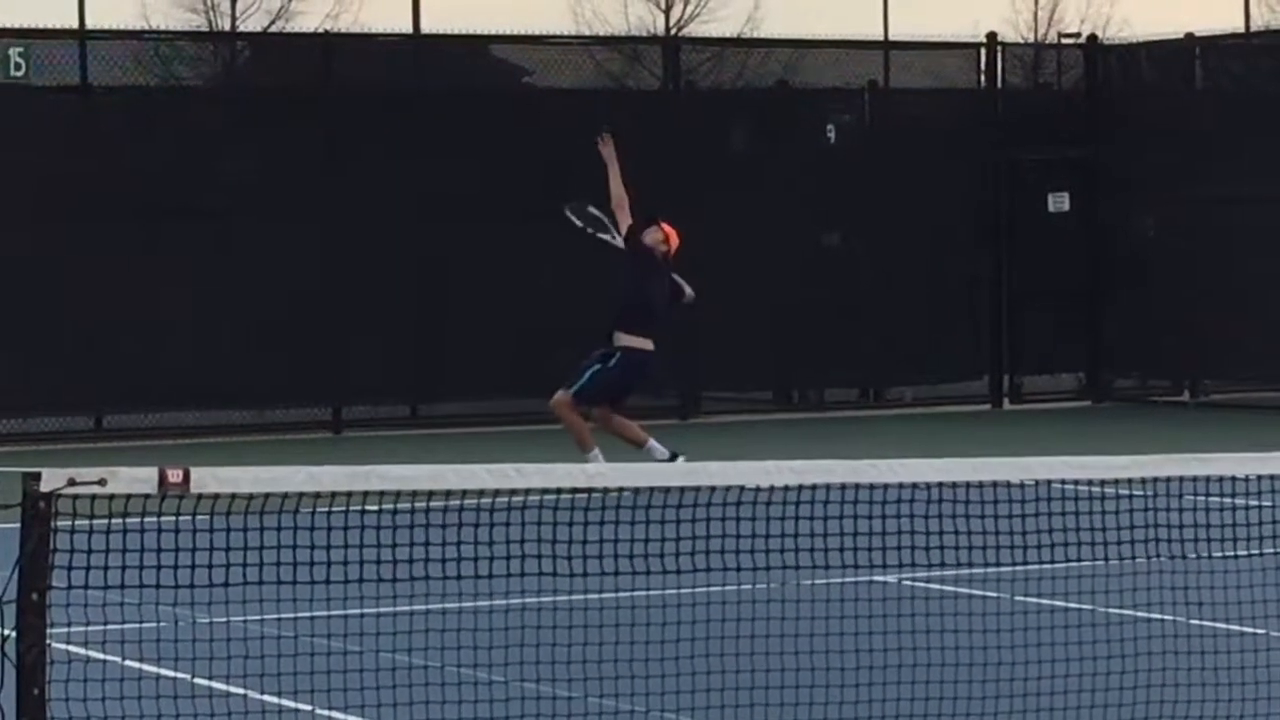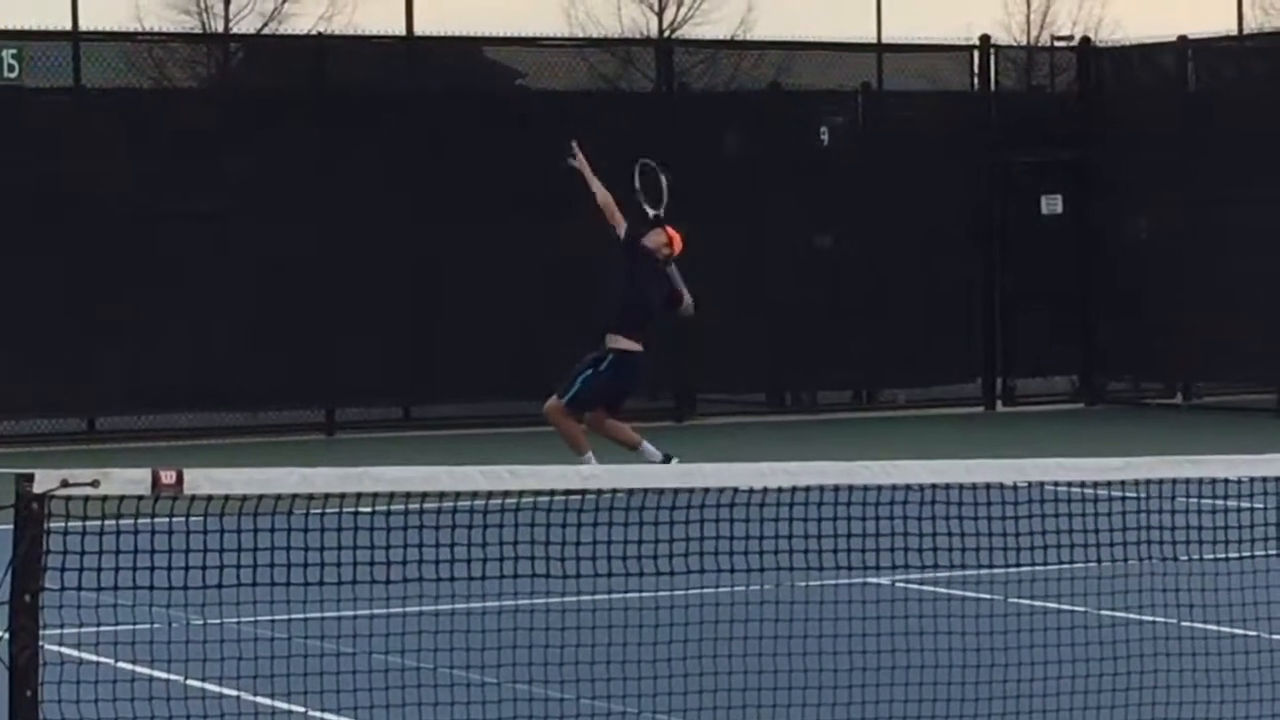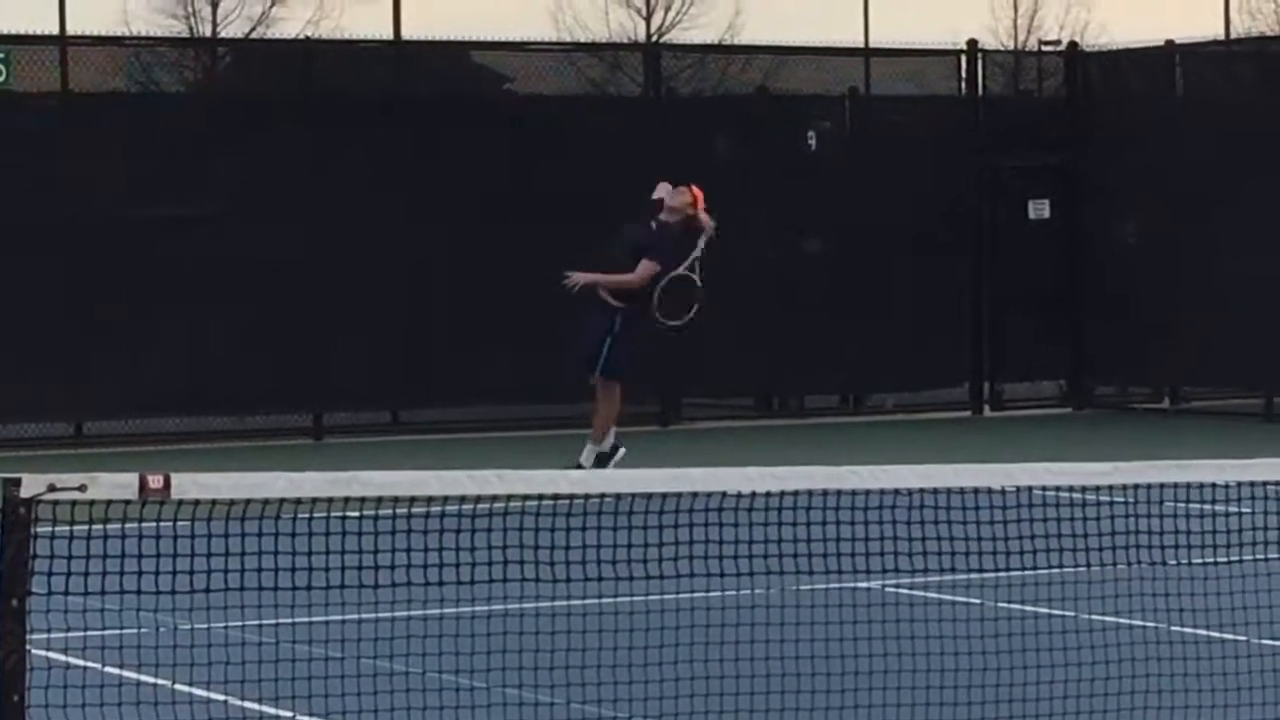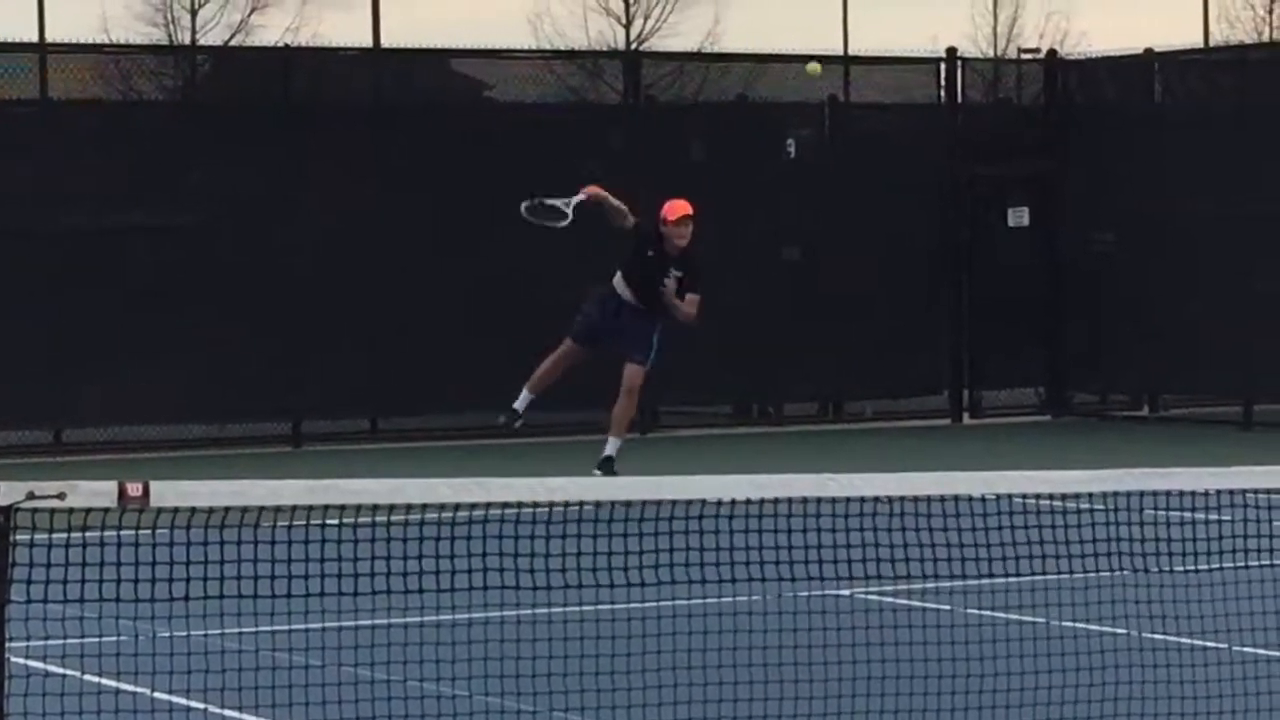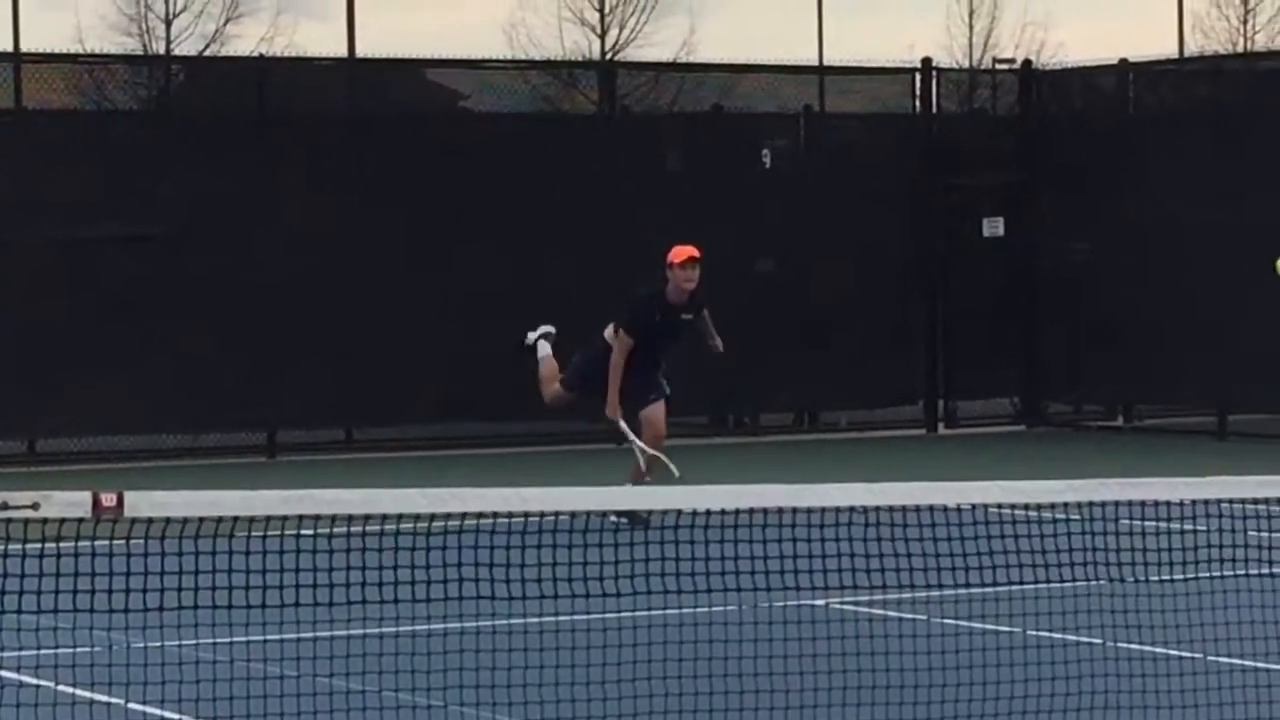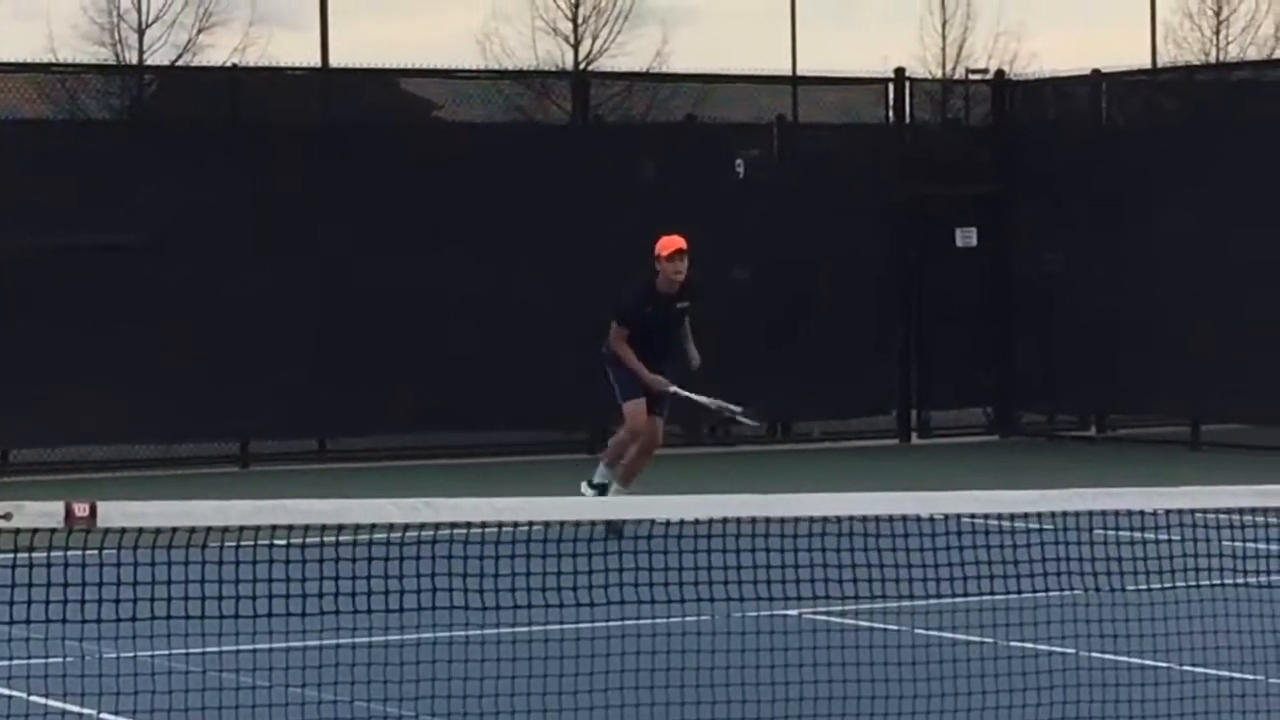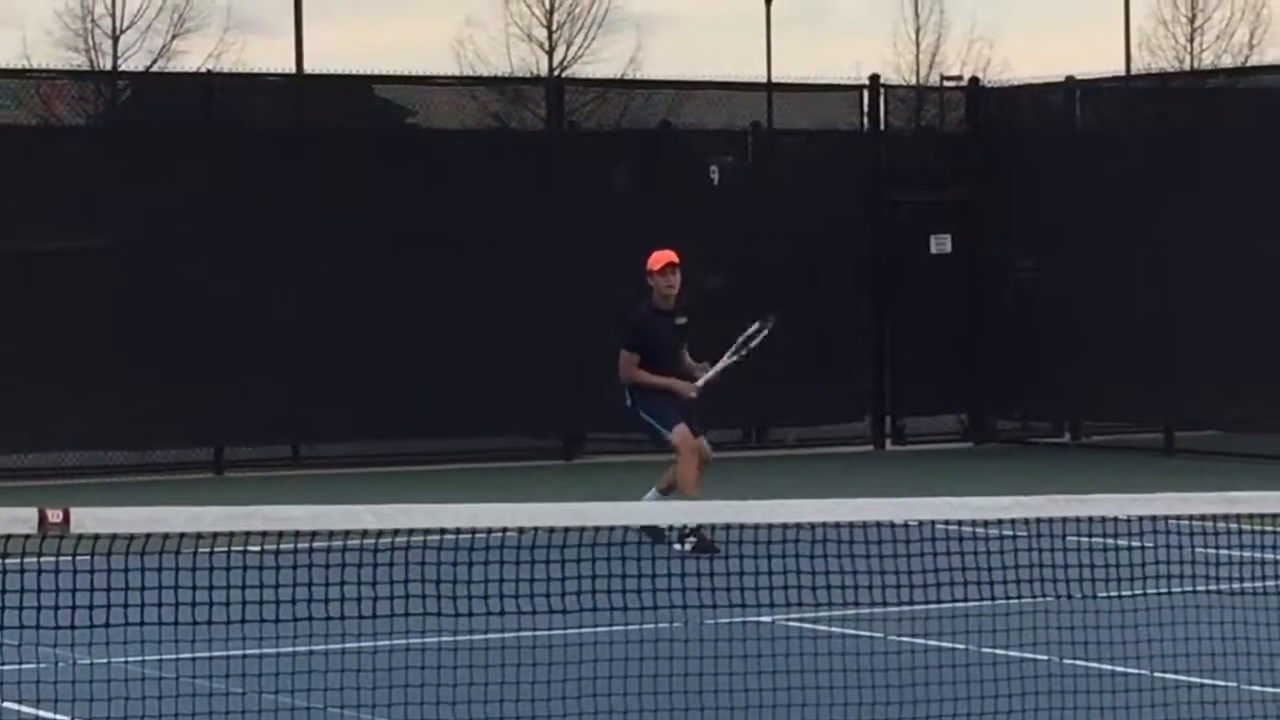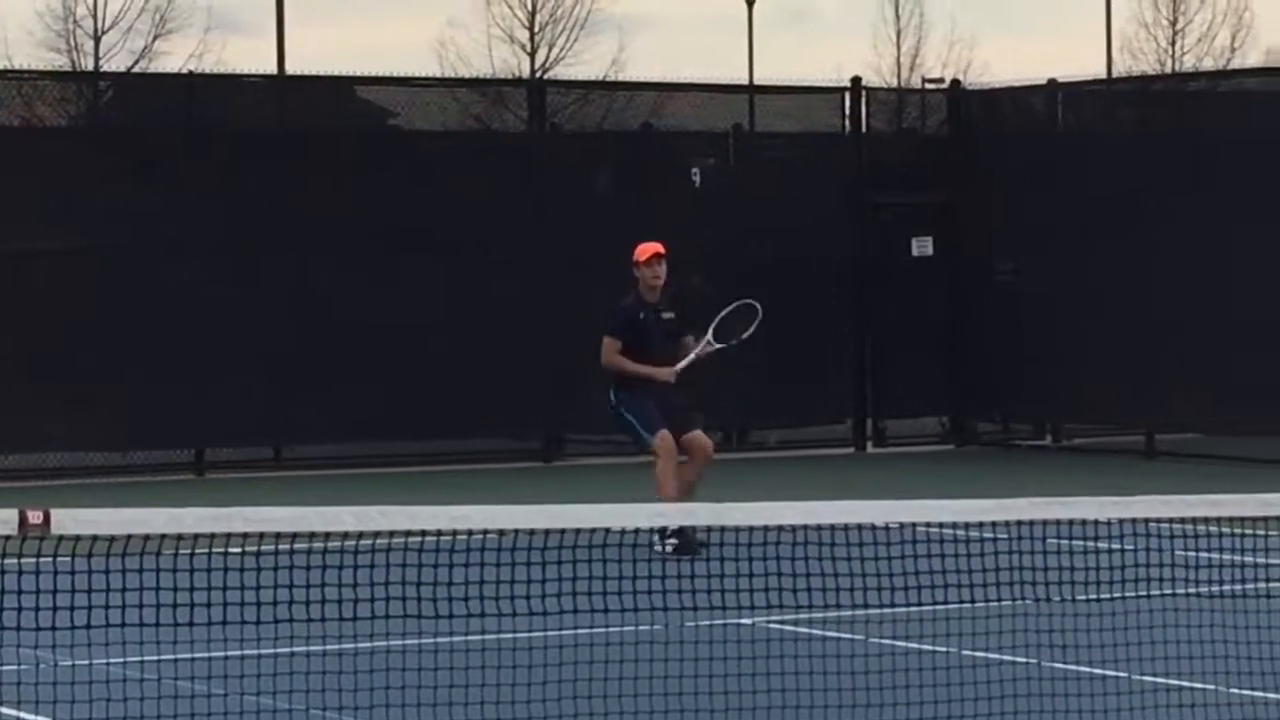
dt=0.2s
person 1, frame 1
left shoulder: (644, 259)
right shoulder: (664, 276)
left elbow: (620, 206)
right elbow: (689, 295)
left wrist: (610, 160)
left hip: (626, 355)
right hip: (636, 356)
left knee: (562, 403)
right knee: (603, 414)
left ankle: (598, 468)
right ankle: (665, 457)
person 1, frame 2
left shoulder: (642, 258)
right shoulder: (662, 279)
left elbow: (612, 213)
right elbow: (688, 308)
left wrist: (585, 170)
right wrist: (675, 274)
left hip: (616, 359)
right hip: (626, 358)
left knee: (554, 410)
right knee: (597, 420)
right ankle: (656, 458)
person 1, frame 3
left shoulder: (670, 239)
right shoulder: (661, 224)
left elbow: (637, 280)
right elbow: (663, 189)
left wrist: (592, 278)
left hip: (619, 312)
right hip: (606, 307)
left knee: (606, 385)
right knee: (605, 384)
left ankle: (590, 457)
right ankle: (609, 445)
person 1, frame 4
left shoulder: (690, 265)
right shoulder: (648, 238)
left elbow: (689, 316)
right elbow: (620, 215)
left wrist: (672, 301)
right wrist: (600, 196)
left hip: (644, 319)
right hip: (613, 303)
left knee: (630, 387)
right knee: (566, 354)
left ankle: (608, 457)
right ankle: (521, 405)
person 1, frame 5
left shoulder: (694, 299)
right shoulder: (645, 306)
right elbow: (620, 351)
left wrist: (713, 336)
right wrist: (611, 399)
left hip: (647, 368)
right hip: (611, 354)
left knee: (656, 433)
right knee: (552, 395)
right ankle: (544, 341)
person 1, frame 6
left shoulder: (685, 290)
right shoulder: (638, 298)
right elbow: (615, 343)
left wrist: (690, 346)
right wrist: (646, 376)
left hip: (657, 364)
right hip: (627, 359)
left knee: (651, 438)
right knee: (637, 425)
left ankle: (615, 496)
right ankle: (600, 478)
person 1, frame 7
left shoulder: (682, 312)
right shoulder: (641, 318)
right elbow: (626, 371)
left wrist: (696, 368)
right wrist: (674, 384)
left hip: (672, 395)
right hip: (645, 396)
left knee: (702, 456)
right knee: (688, 446)
right ankle: (688, 530)
person 1, frame 8
left shoulder: (672, 308)
right shoulder: (628, 310)
left elbow: (687, 348)
right elbow: (608, 358)
right wrist: (652, 372)
left hip: (666, 392)
right hip: (631, 393)
left knee: (703, 450)
right knee: (666, 448)
left ankle: (671, 523)
right ankle: (666, 530)
